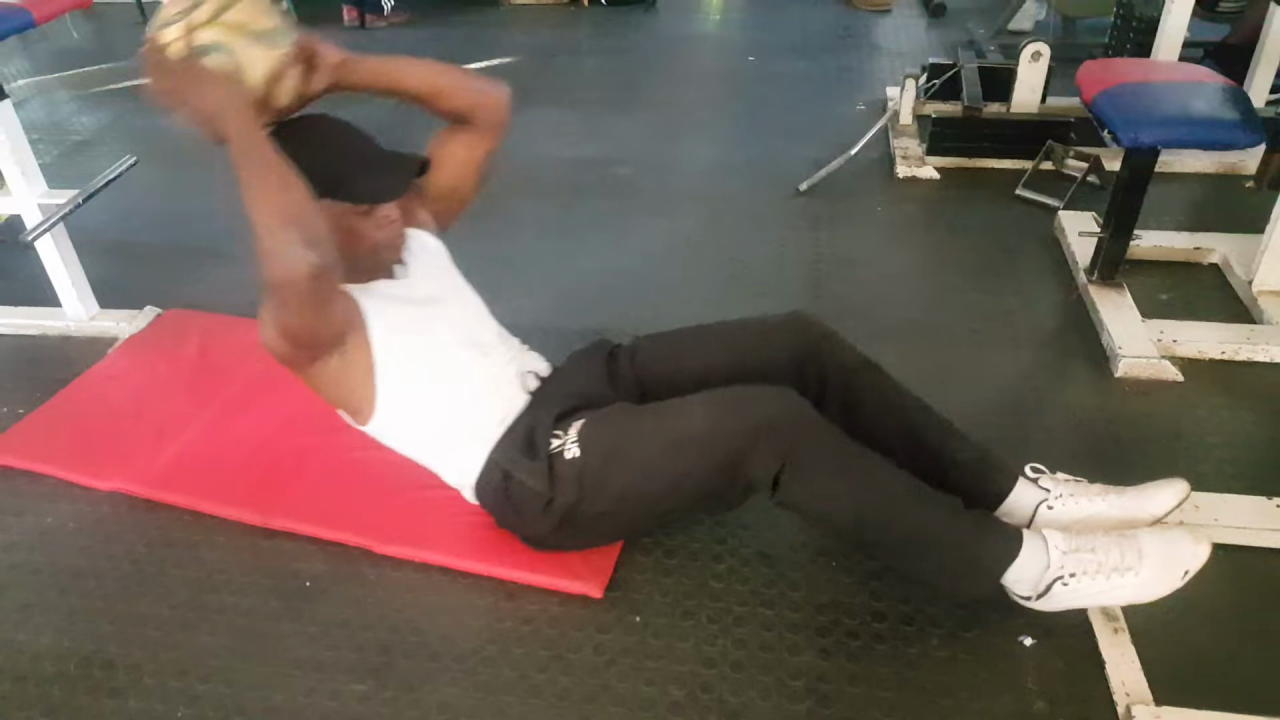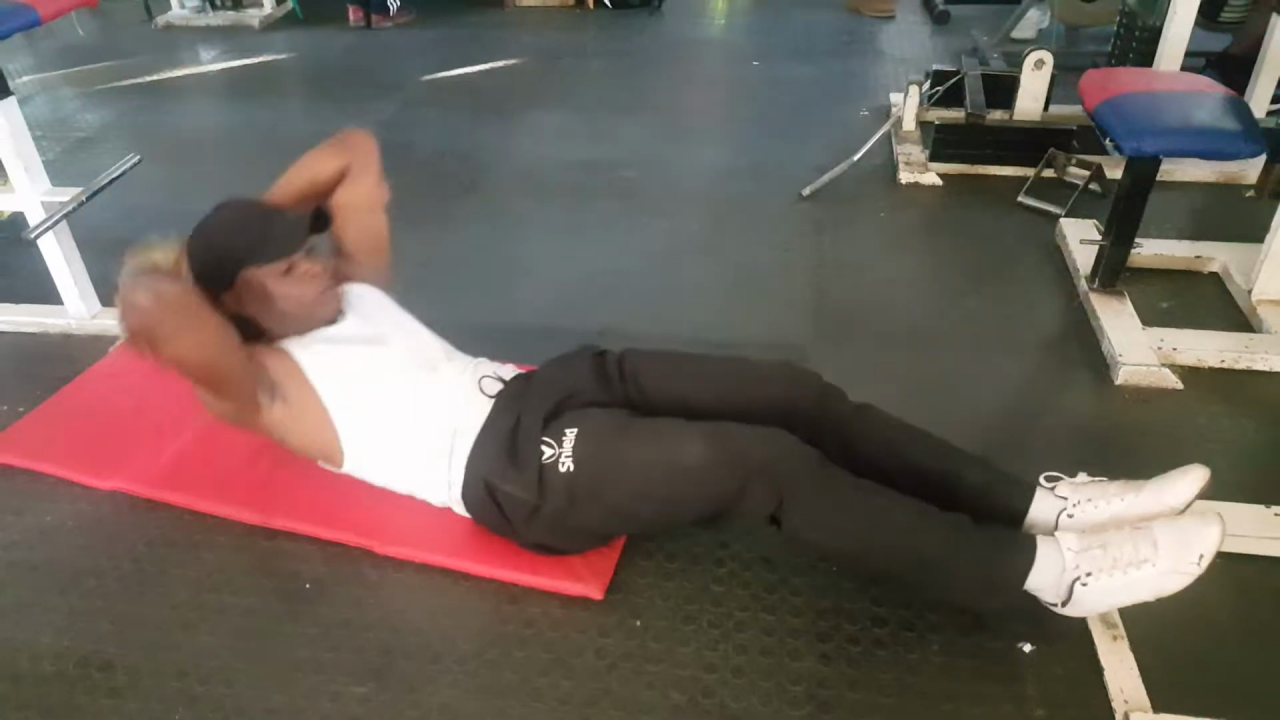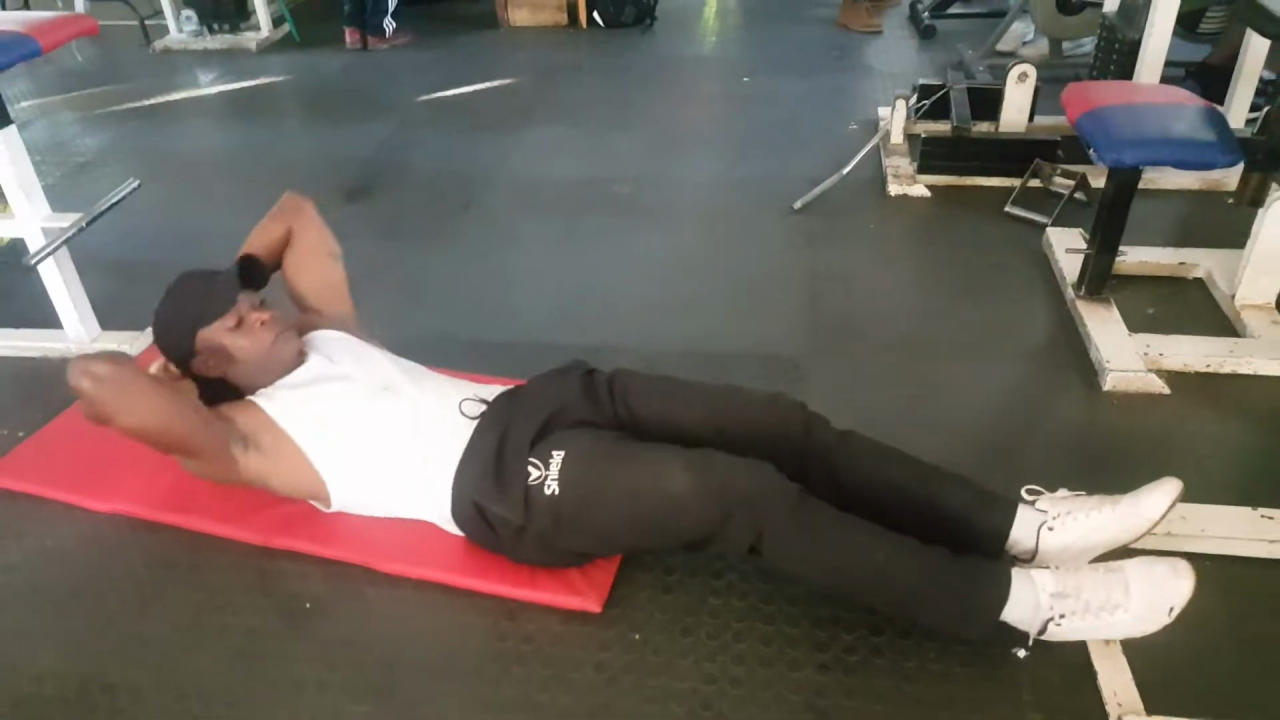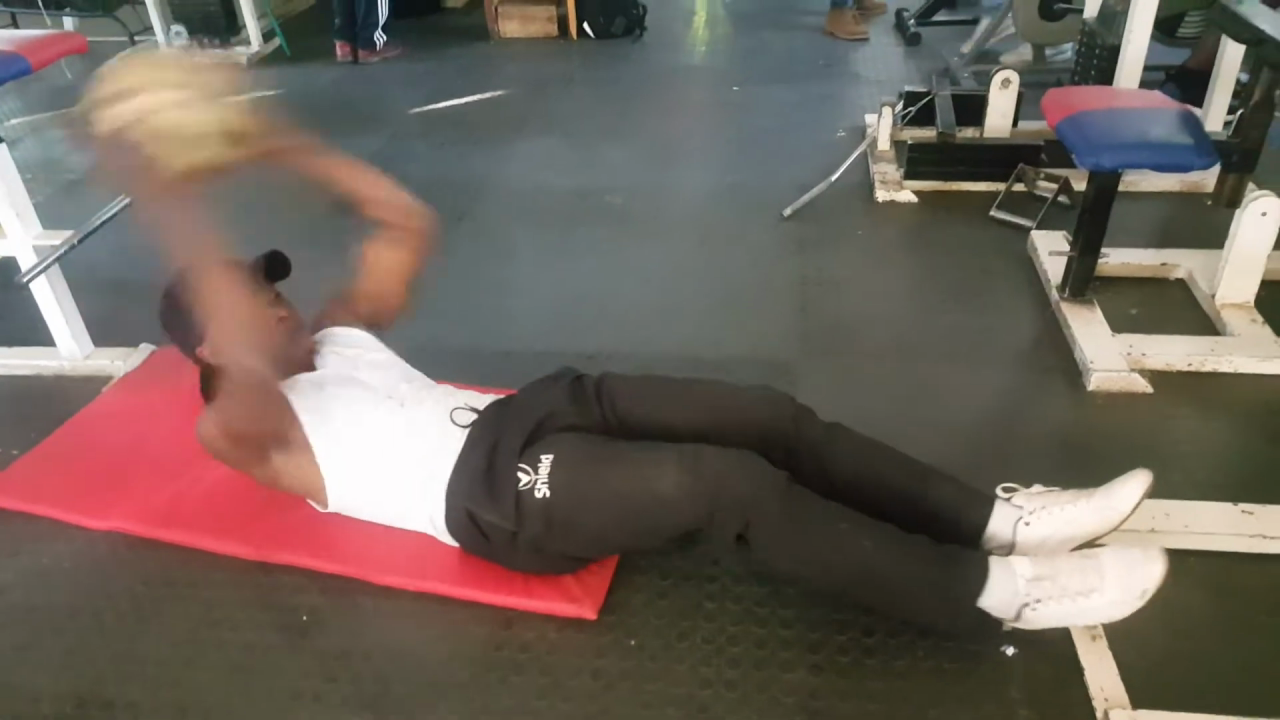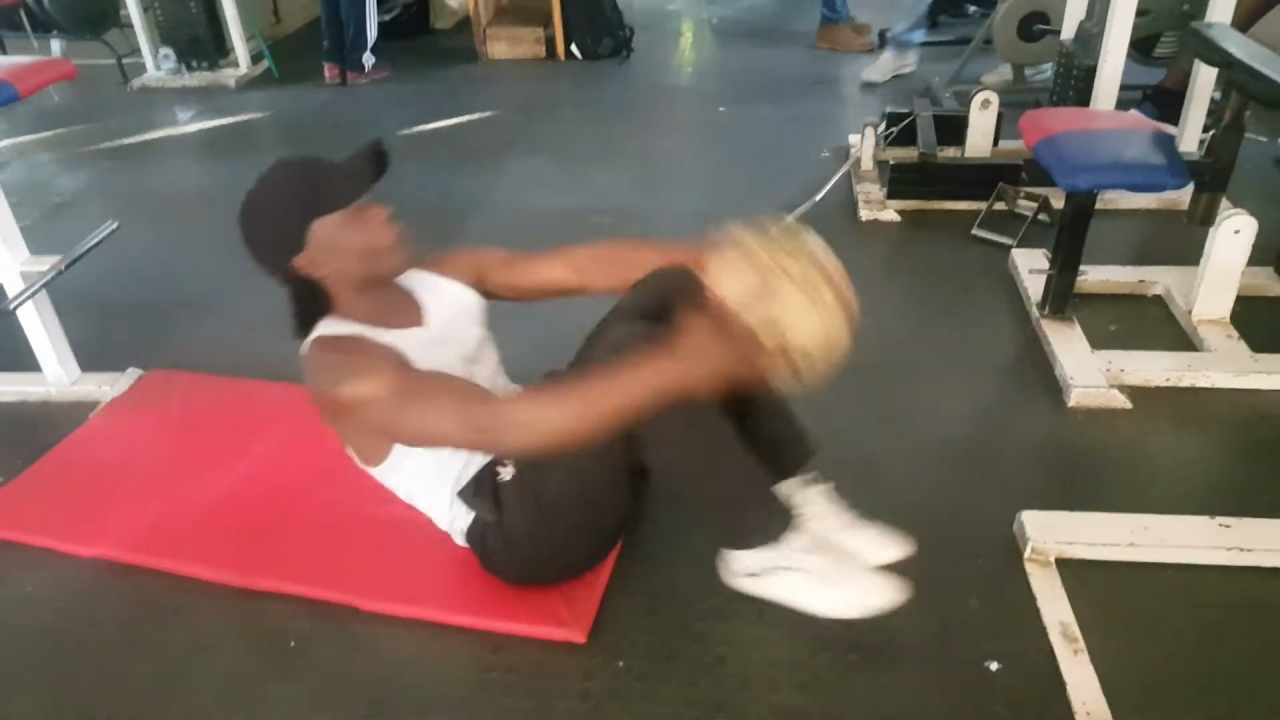
dt=0.3s
person 1, frame 1
left shoulder: (408, 232)
right shoulder: (304, 327)
left elbow: (488, 107)
right elbow: (302, 261)
left wrist: (346, 70)
right wrist: (236, 120)
left hip: (572, 389)
right hip: (535, 479)
left knee: (800, 344)
right knee: (771, 424)
left ankle: (1010, 495)
right ankle: (1020, 567)
person 1, frame 2
left shoulder: (352, 288)
right shoulder: (262, 385)
left elbow: (356, 150)
right elbow: (151, 310)
left wrist: (261, 215)
right wrist: (175, 282)
left hip: (552, 389)
right hip: (519, 471)
left knee: (796, 393)
right knee: (767, 466)
left ankle: (1036, 504)
right ankle: (1039, 573)
person 1, frame 3
left shoulder: (324, 335)
right shoulder: (243, 436)
left elbow: (294, 213)
right elbow: (105, 386)
left wrist: (226, 282)
right wrist: (173, 354)
left hip: (536, 405)
right hip: (504, 487)
left knee: (782, 424)
right knee: (746, 496)
left ankle: (1017, 521)
right ankle: (1016, 600)
person 1, frame 4
left shoulder: (339, 331)
right shoulder: (246, 434)
left elbow: (410, 228)
right elbow: (248, 357)
left wrist: (299, 152)
right wrist: (168, 222)
left hip: (538, 412)
right hip: (501, 495)
left knee: (773, 420)
right knee: (736, 493)
left ankle: (1000, 514)
right ankle: (992, 588)
person 1, frame 5
left shoulder: (439, 273)
right shoulder: (346, 374)
left elbow: (583, 267)
right elbow: (512, 428)
right wrist: (683, 369)
right hip: (521, 523)
left knee: (671, 292)
right knee: (651, 353)
left ankle: (790, 495)
right ankle: (763, 549)
